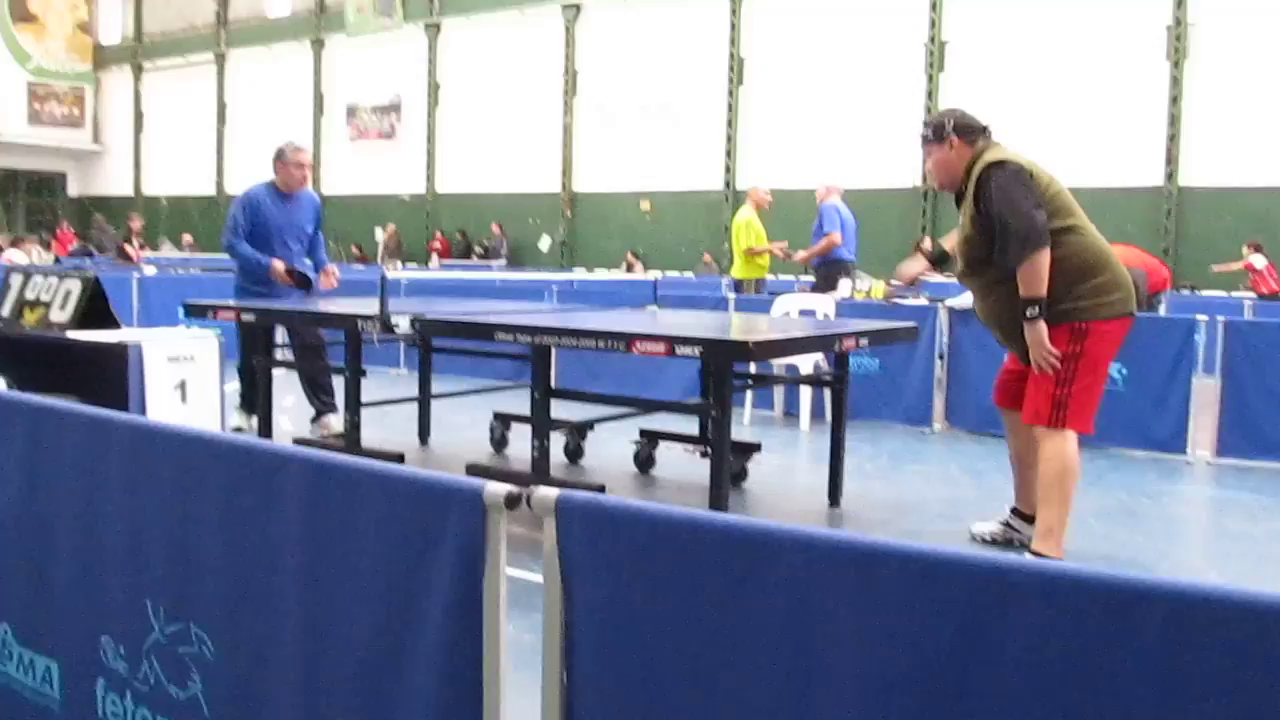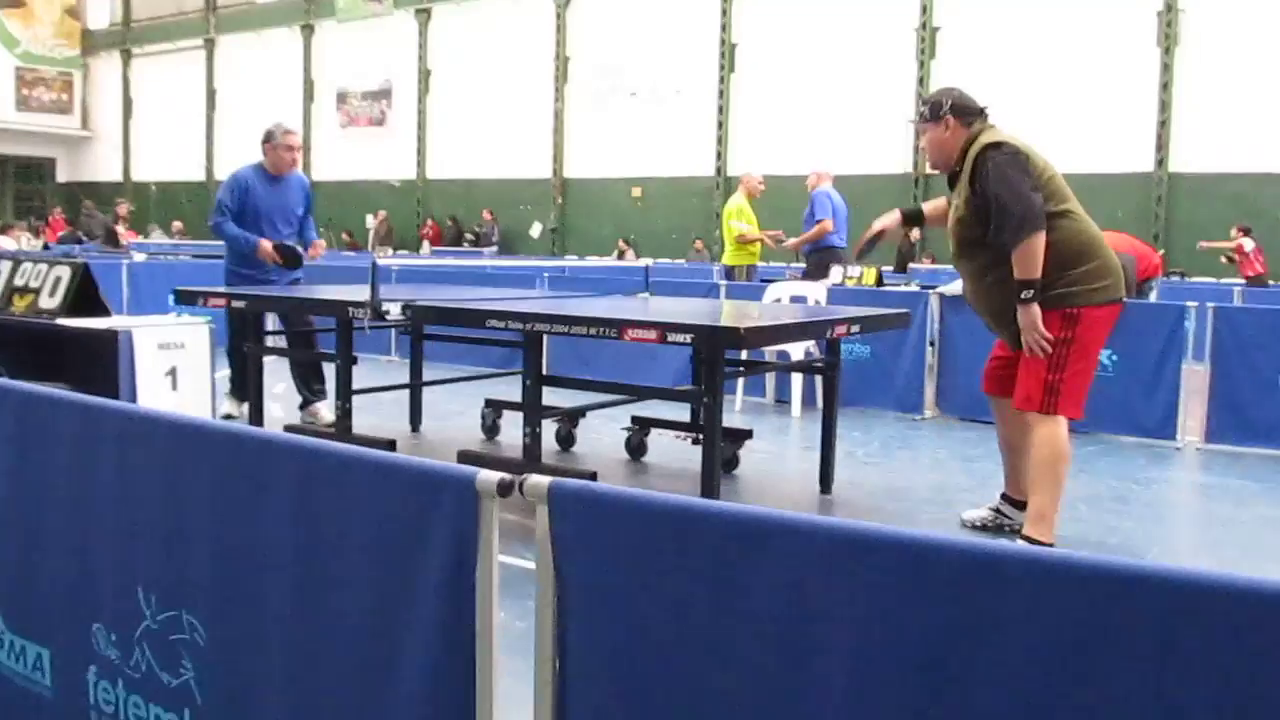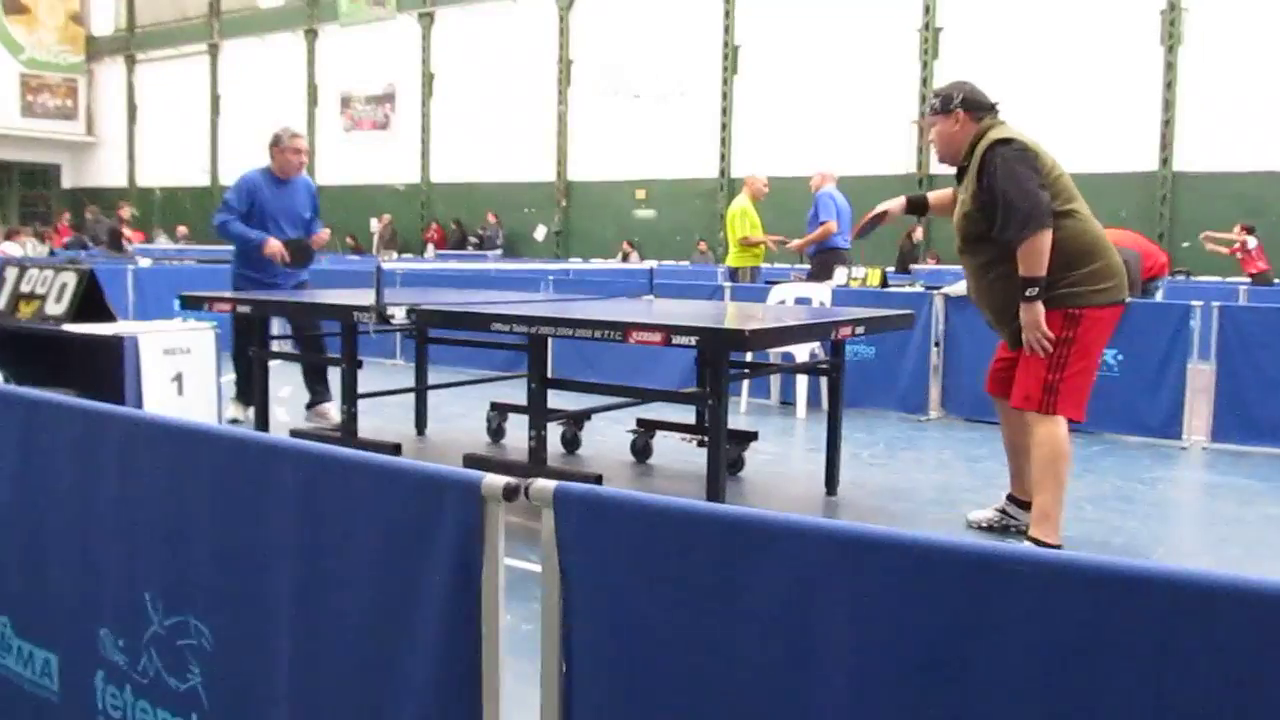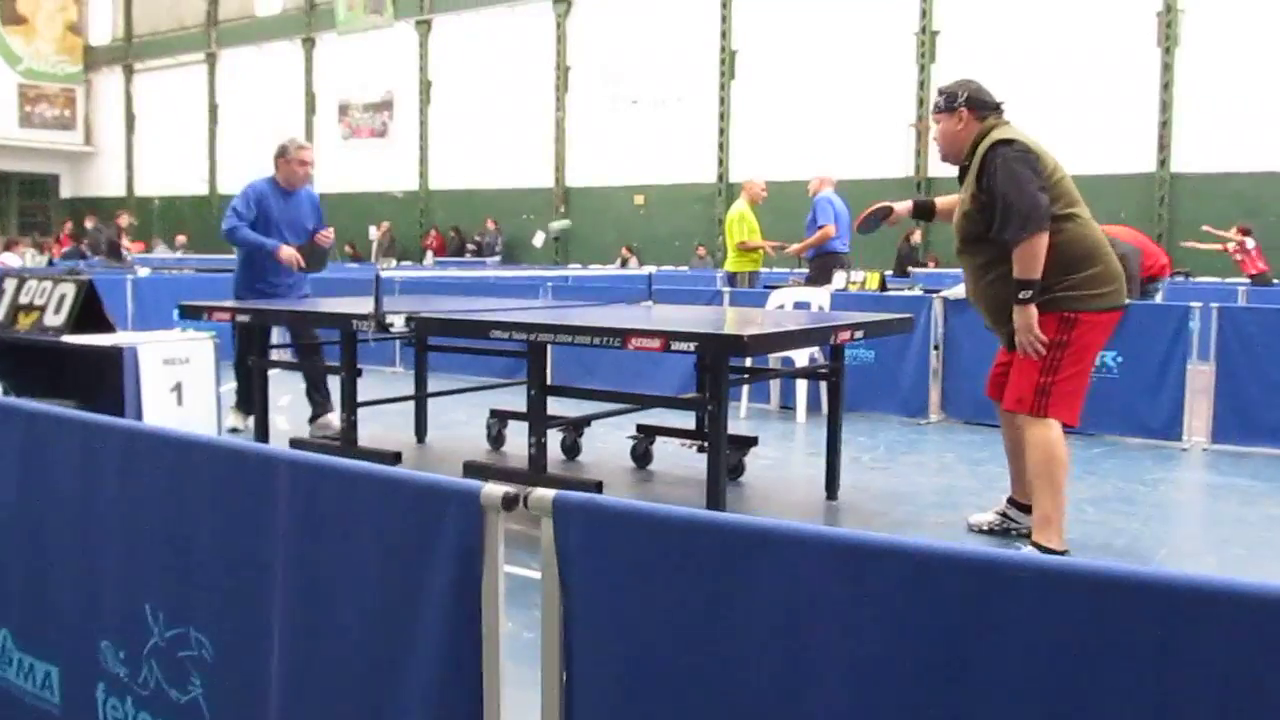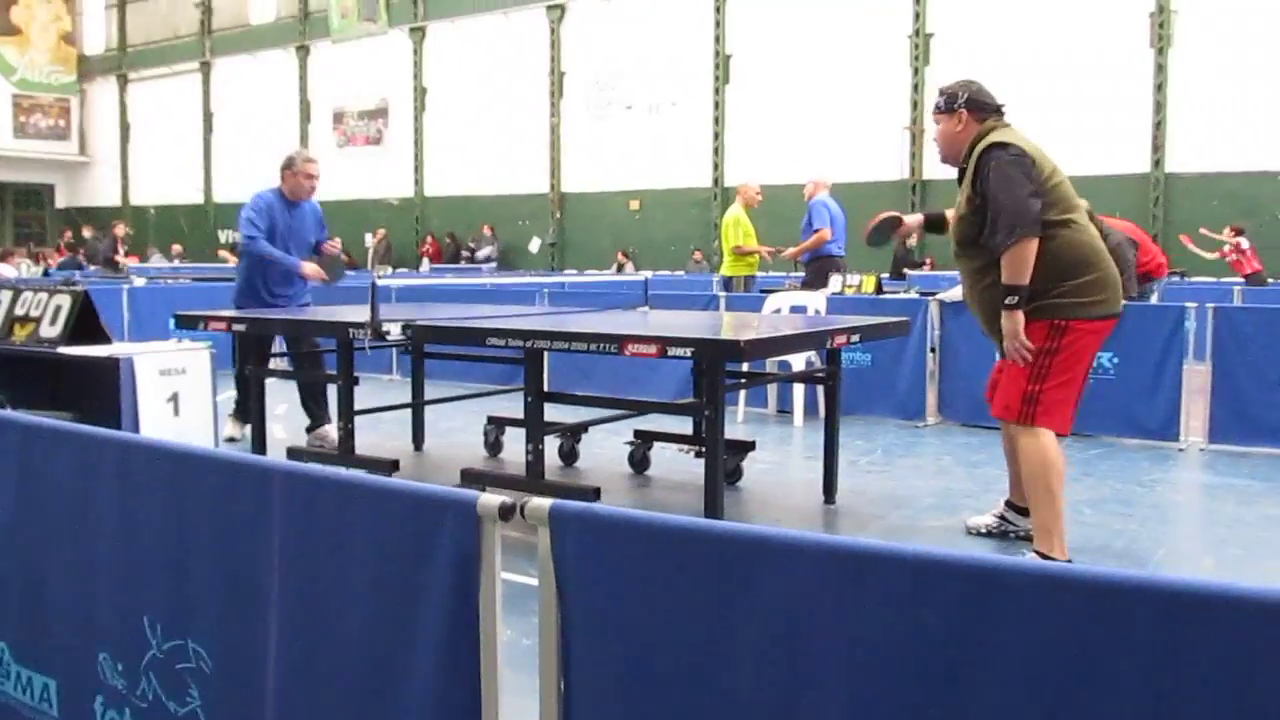
dt=0.1s
person 1, frame 1
left shoulder: (998, 174)
right shoulder: (984, 180)
left elbow: (1033, 246)
right elbow: (971, 236)
left wrist: (1033, 319)
right wrist: (929, 257)
left hip: (1080, 310)
right hip: (1049, 318)
left knee: (1051, 424)
right knee: (1018, 410)
left ankle: (1046, 556)
right ankle: (1025, 519)
person 1, frame 2
left shoulder: (993, 154)
right shoulder: (974, 160)
left elbow: (1027, 226)
right elbow: (956, 207)
left wrist: (1027, 300)
right wrist: (901, 217)
left hip: (1072, 295)
right hip: (1040, 299)
left knee: (1041, 410)
right knee: (1005, 397)
left ankle: (1038, 542)
right ankle: (1015, 505)
person 1, frame 3
left shoulder: (1002, 152)
right shoulder: (984, 156)
left elbow: (1032, 224)
right elbow: (964, 199)
left wrist: (1030, 299)
right wrist: (907, 205)
left hip: (1073, 295)
right hip: (1050, 298)
left knee: (1041, 410)
right knee: (1011, 399)
left ankle: (1045, 542)
right ankle: (1021, 505)
person 1, frame 4
left shoulder: (1003, 152)
right shoulder: (986, 156)
left elbow: (1030, 227)
right elbow: (970, 204)
left wrist: (1024, 301)
right wrist: (913, 208)
left hip: (1072, 298)
right hip: (1049, 300)
left knee: (1035, 412)
right knee: (1011, 403)
left ankle: (1048, 547)
right ankle: (1021, 508)
person 1, frame 5
left shoulder: (997, 155)
right shoulder: (994, 153)
left elbow: (1019, 233)
right elbow: (983, 219)
left wrist: (1011, 307)
right wrist: (924, 221)
left hip: (1066, 304)
right hip: (1068, 300)
left knee: (1027, 420)
right knee: (1015, 411)
left ankle: (1052, 557)
right ankle: (1021, 511)
person 2, frame 1
left shoulder: (311, 201)
right shoulder: (253, 199)
right elbow: (232, 242)
left wrist: (323, 265)
right wrist: (267, 266)
left hip: (298, 293)
right hip: (255, 293)
left knee: (313, 353)
right knee: (253, 357)
left ankle: (325, 416)
right ankle: (247, 409)
person 2, frame 2
left shoulder: (301, 183)
right shoulder: (242, 180)
right elbow: (218, 222)
left wrist: (312, 241)
right wrist: (255, 244)
left hip: (288, 276)
right hip: (244, 277)
left knee: (304, 338)
right knee: (242, 343)
left ankle: (314, 403)
right ankle: (237, 396)
person 2, frame 3
left shoulder: (307, 186)
right shoulder: (250, 184)
right elbow: (222, 222)
left wrist: (319, 235)
right wrist: (261, 241)
left hip: (294, 280)
right hip: (252, 281)
left knee: (311, 339)
right knee: (247, 346)
left ankle: (321, 404)
right ankle: (243, 399)
person 2, frame 4
left shoulder: (310, 198)
right shoulder: (256, 192)
left elbow: (316, 234)
right elbow: (232, 229)
left wrist: (324, 238)
right wrist: (275, 248)
left hip: (296, 291)
right hip: (253, 290)
left knee: (312, 353)
right knee: (249, 355)
left ankle: (323, 416)
right ankle: (243, 409)
person 2, frame 5
left shoulder: (313, 209)
right shoulder: (262, 203)
left elbow: (317, 245)
right elbow: (250, 243)
left wrist: (328, 250)
right wrist: (297, 265)
left hip: (296, 300)
right hip: (255, 301)
left knee: (310, 364)
right knee: (251, 367)
left ankle: (319, 426)
right ankle: (240, 417)
